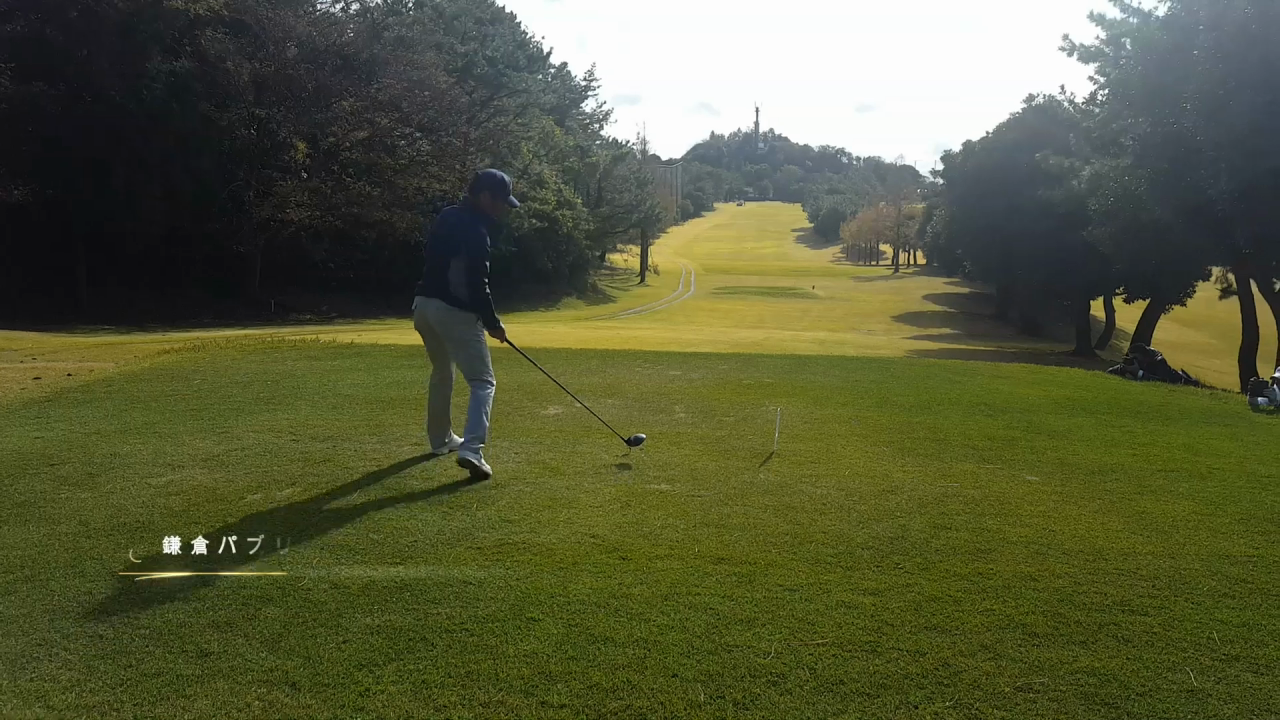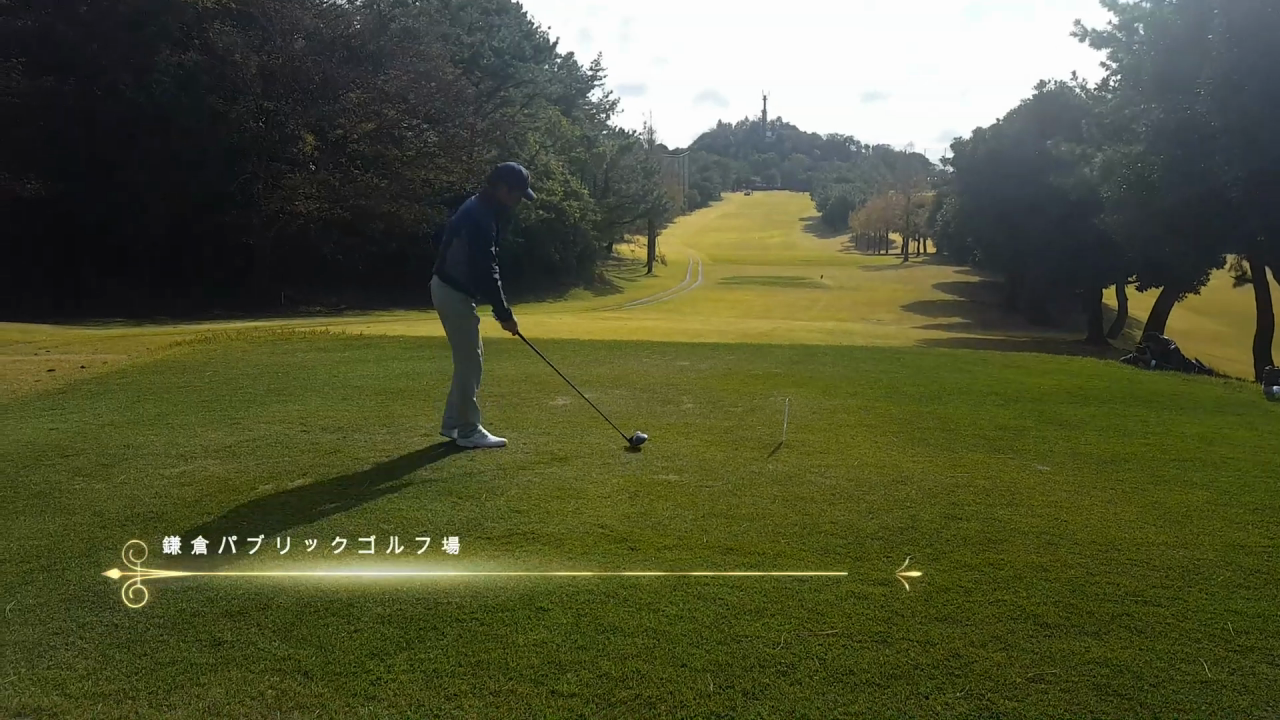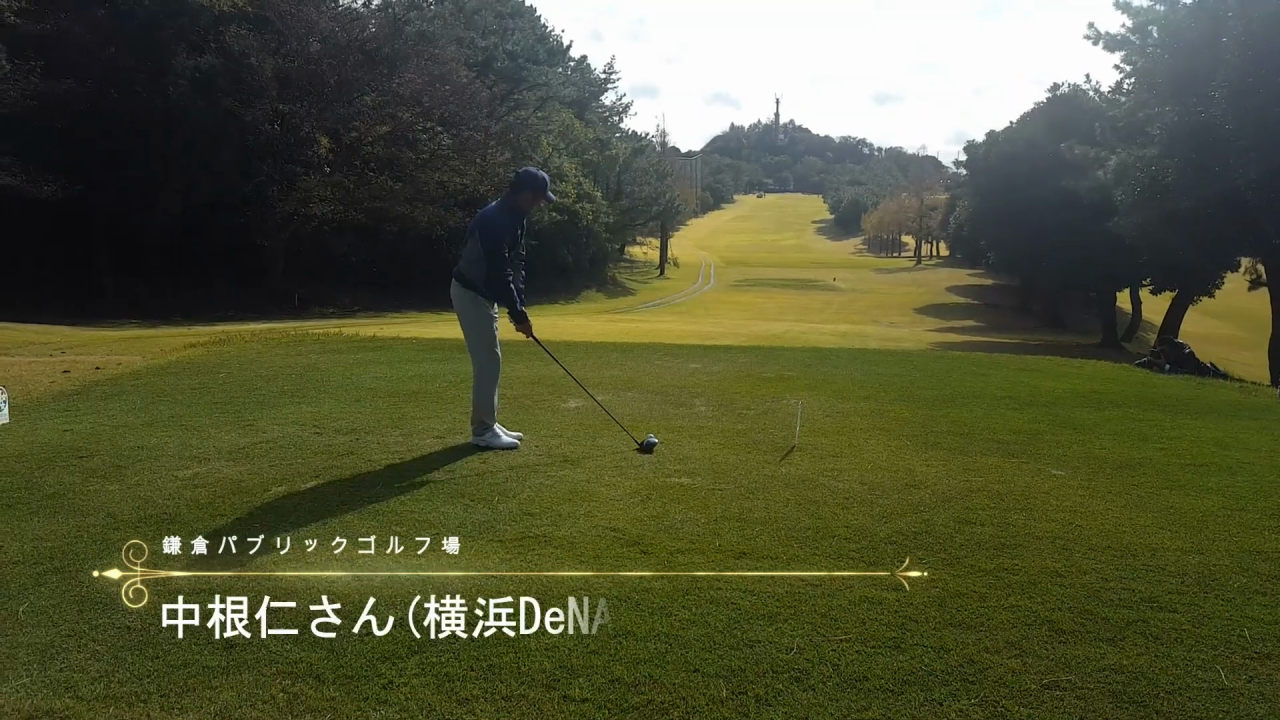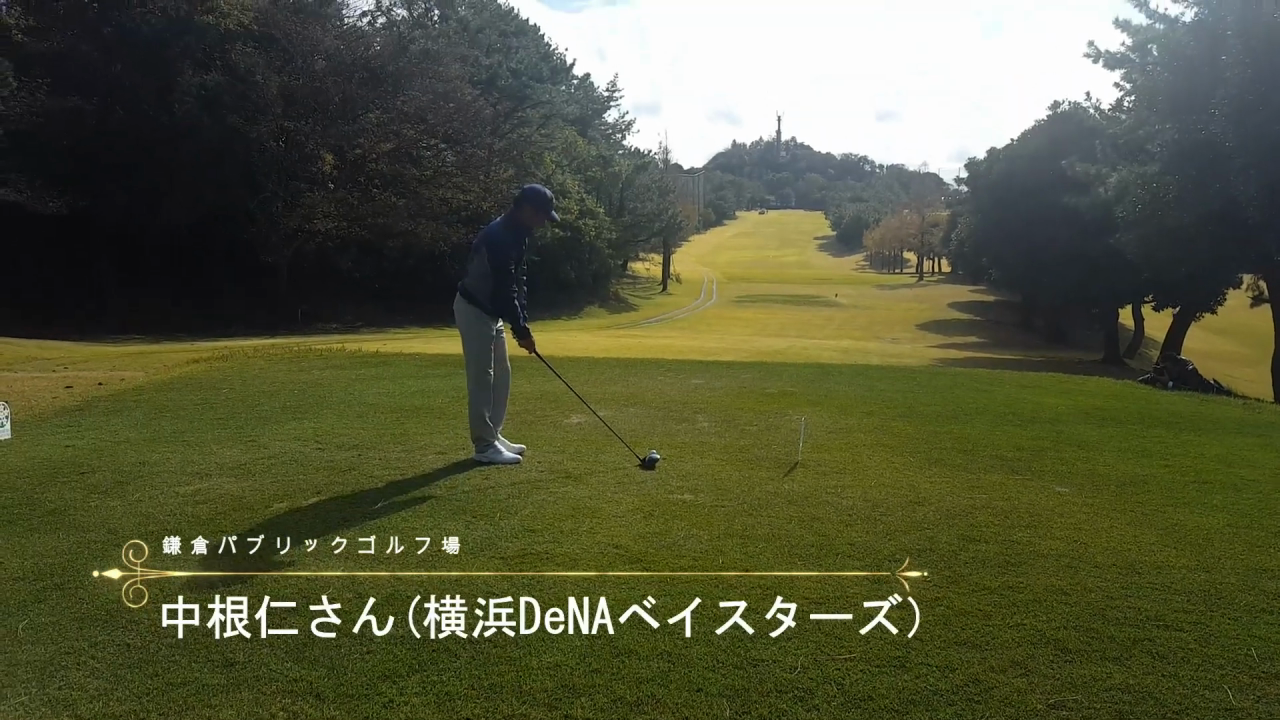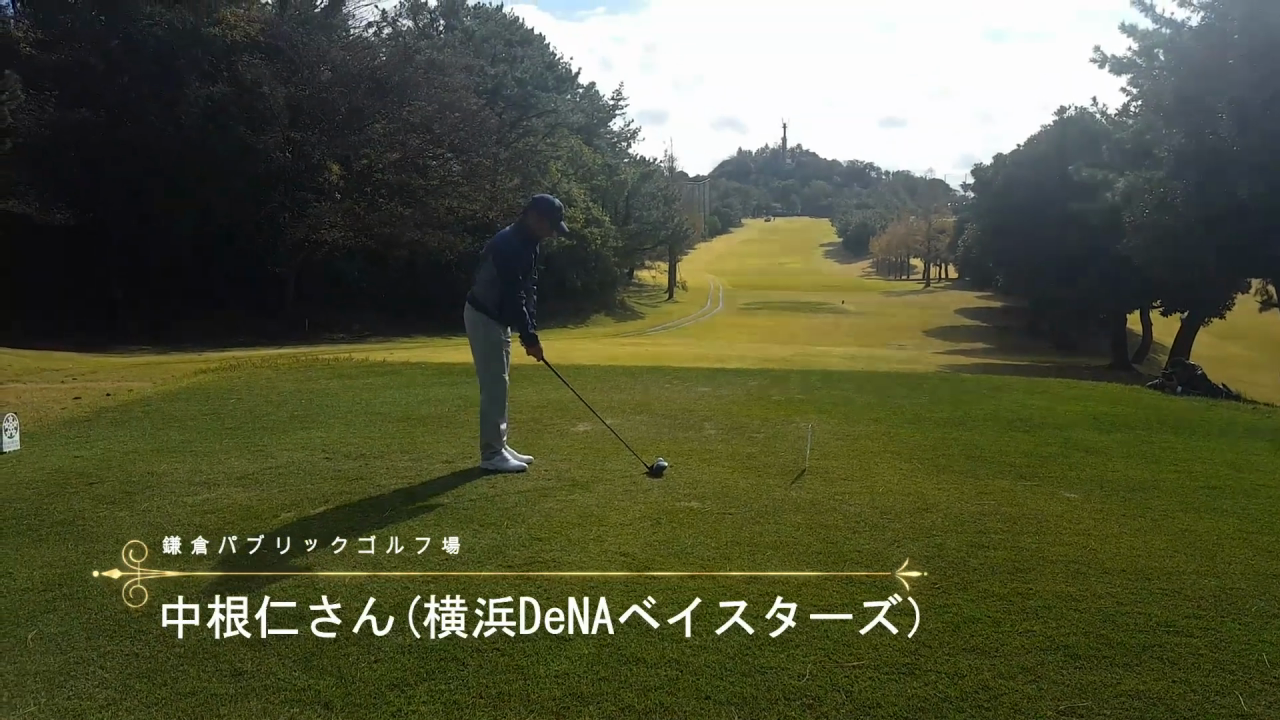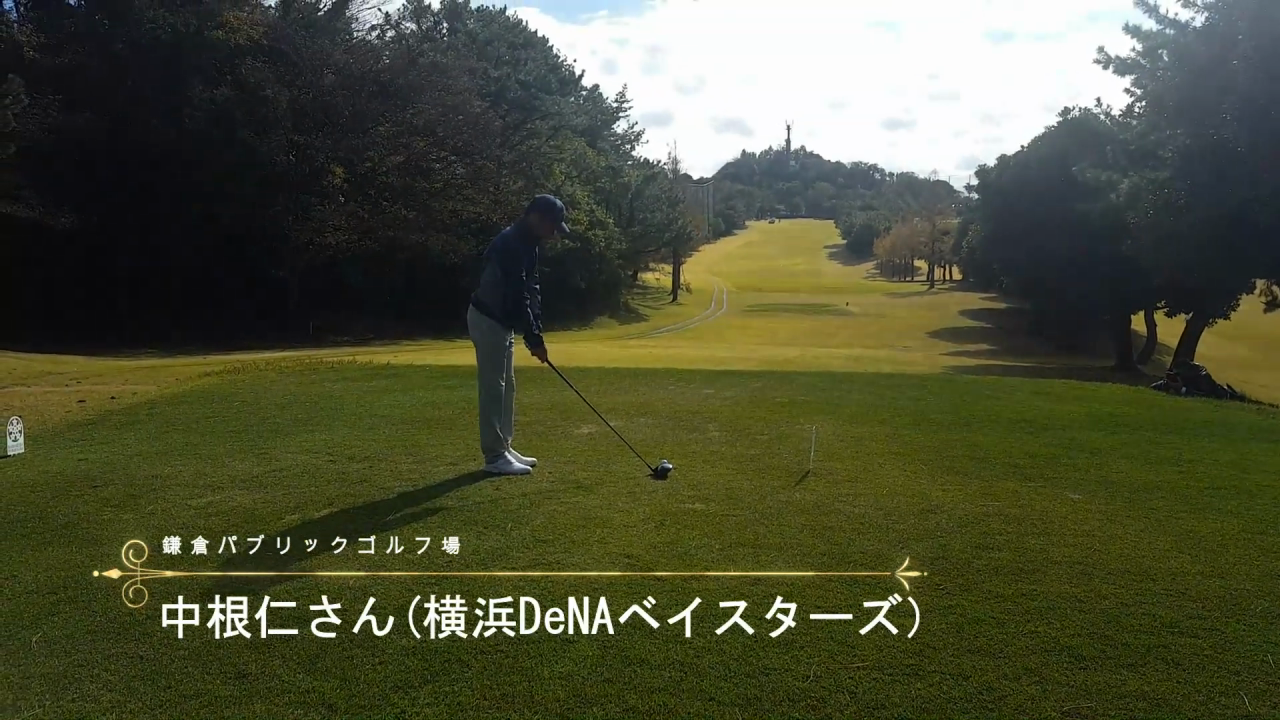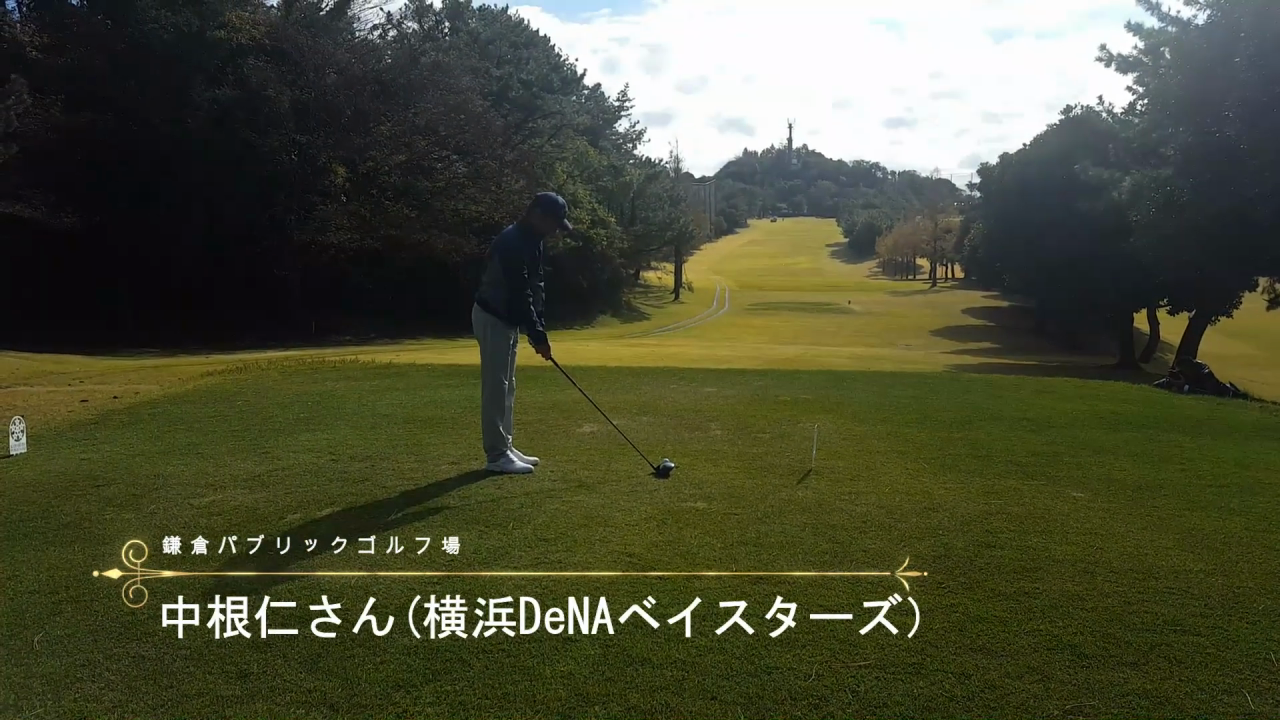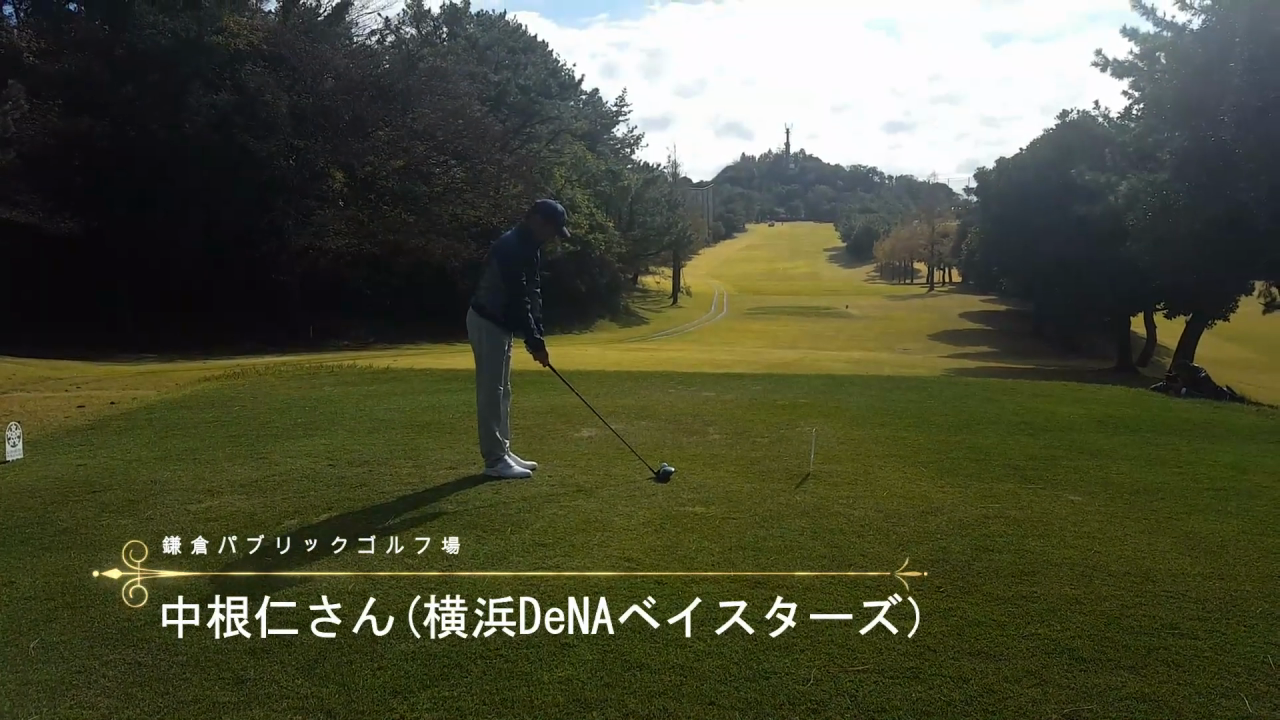
dt=0.5s
person 1, frame 1
left shoulder: (447, 218)
right shoulder: (475, 232)
right elbow: (477, 283)
right wrist: (492, 322)
left hip: (425, 304)
right hip: (454, 311)
left knee: (441, 375)
right knee: (482, 382)
left ankle: (440, 440)
right ankle: (472, 450)
person 1, frame 2
left shoulder: (483, 210)
right shoulder: (479, 217)
left elbow: (485, 266)
right elbow: (485, 271)
left wrist: (500, 308)
right wrist: (503, 313)
left hip: (455, 289)
right hip: (454, 292)
left knee: (469, 359)
right knee: (470, 361)
left ankle: (454, 422)
right ankle: (467, 430)
person 1, frame 3
left shoulder: (514, 218)
right shoulder: (493, 220)
left elbow: (515, 264)
right elbow: (499, 272)
left wrist: (519, 306)
right wrist: (517, 313)
left hip: (485, 293)
right hip: (470, 292)
left knee: (491, 359)
right knee: (487, 359)
left ankle: (489, 423)
right ankle: (483, 429)
person 1, frame 4
left shoulder: (517, 234)
right shoulder: (499, 237)
left elbow: (517, 282)
right elbow: (505, 288)
left wrist: (522, 323)
right wrist: (521, 329)
left hip: (490, 310)
right hip: (474, 309)
left knee: (500, 375)
right knee: (482, 377)
left ankle: (493, 436)
right ankle: (484, 445)
person 1, frame 5
left shoulder: (528, 244)
right shoulder: (507, 244)
left elbow: (527, 290)
right elbow: (512, 295)
left wrist: (530, 330)
right wrist: (529, 337)
left hip: (498, 317)
right hip: (483, 316)
left knee: (499, 383)
right knee: (494, 384)
left ankle: (499, 446)
right ankle: (491, 452)
person 1, frame 6
left shoulder: (527, 243)
right shoulder: (510, 244)
left elbow: (531, 289)
right elbow: (517, 296)
left wrist: (536, 332)
right wrist: (533, 338)
left hip: (502, 321)
right hip: (488, 319)
left knee: (505, 387)
right knee: (493, 387)
left ankle: (504, 448)
right ankle: (494, 456)
person 1, frame 7
left shoulder: (532, 241)
right shoulder: (512, 242)
left elbow: (535, 287)
right elbow: (519, 294)
left wrist: (538, 328)
right wrist: (537, 334)
left hip: (507, 319)
right hip: (492, 318)
left knee: (506, 386)
right knee: (496, 386)
left ankle: (505, 447)
right ankle: (496, 455)
person 1, frame 8
left shoulder: (529, 247)
right shoulder: (511, 248)
left elbow: (532, 293)
right elbow: (517, 299)
left wrist: (537, 335)
right wrist: (534, 340)
left hip: (501, 324)
right hip: (487, 322)
left knee: (501, 391)
right knee: (491, 391)
left ankle: (503, 452)
right ankle: (495, 460)
